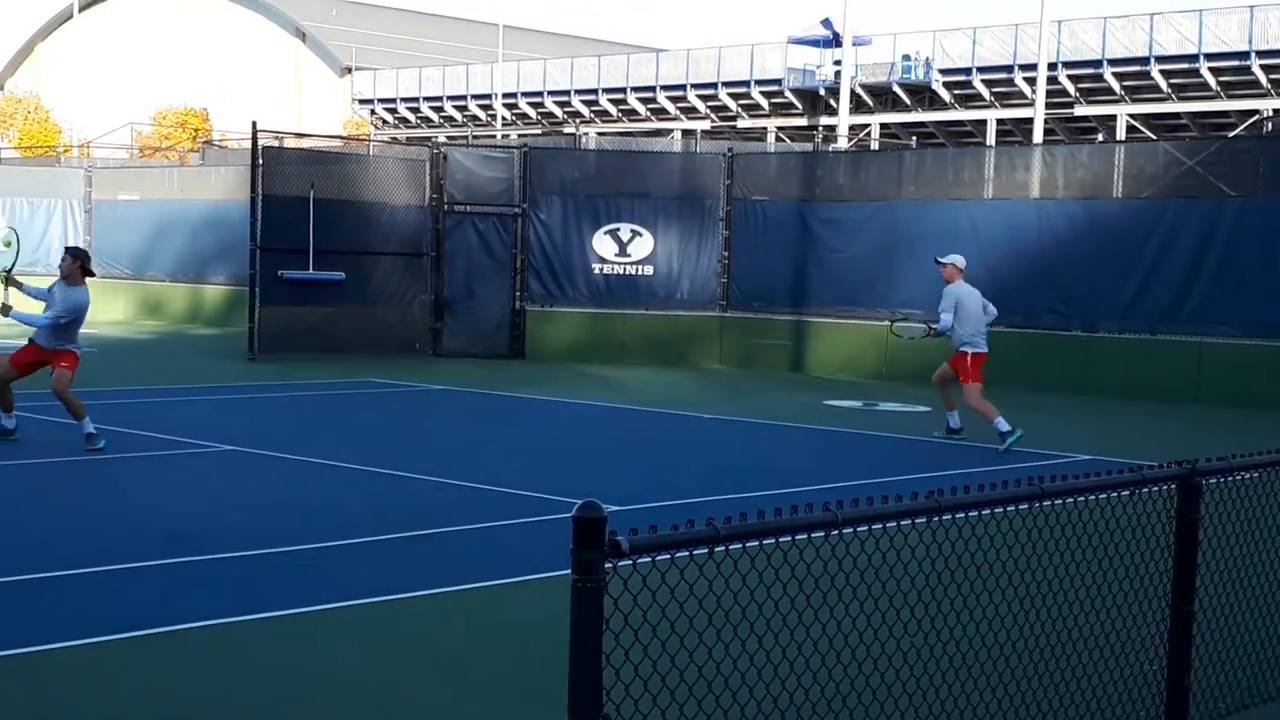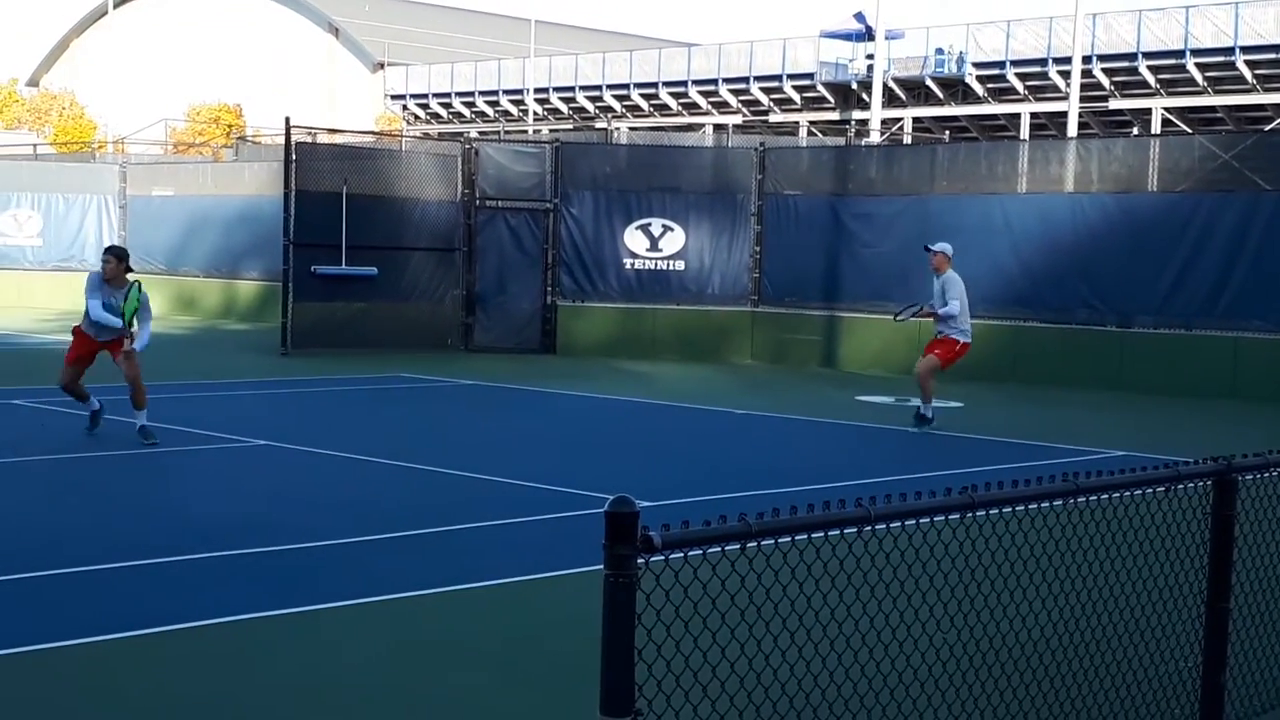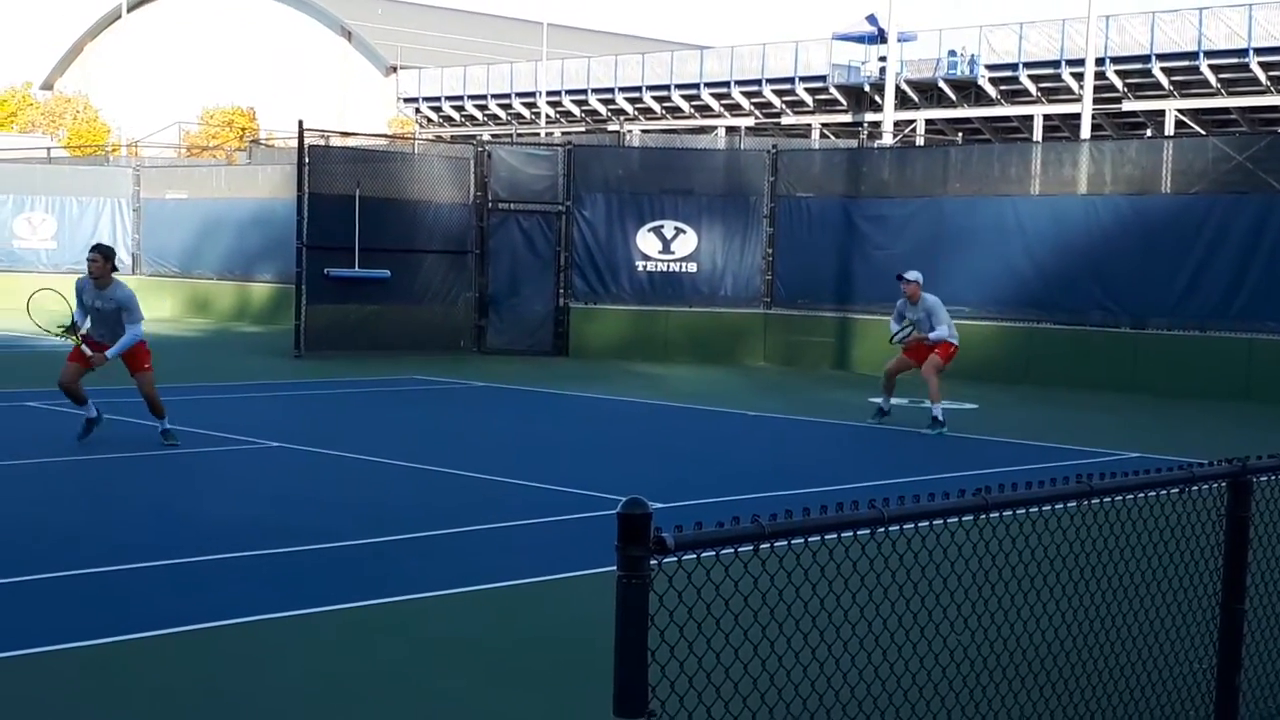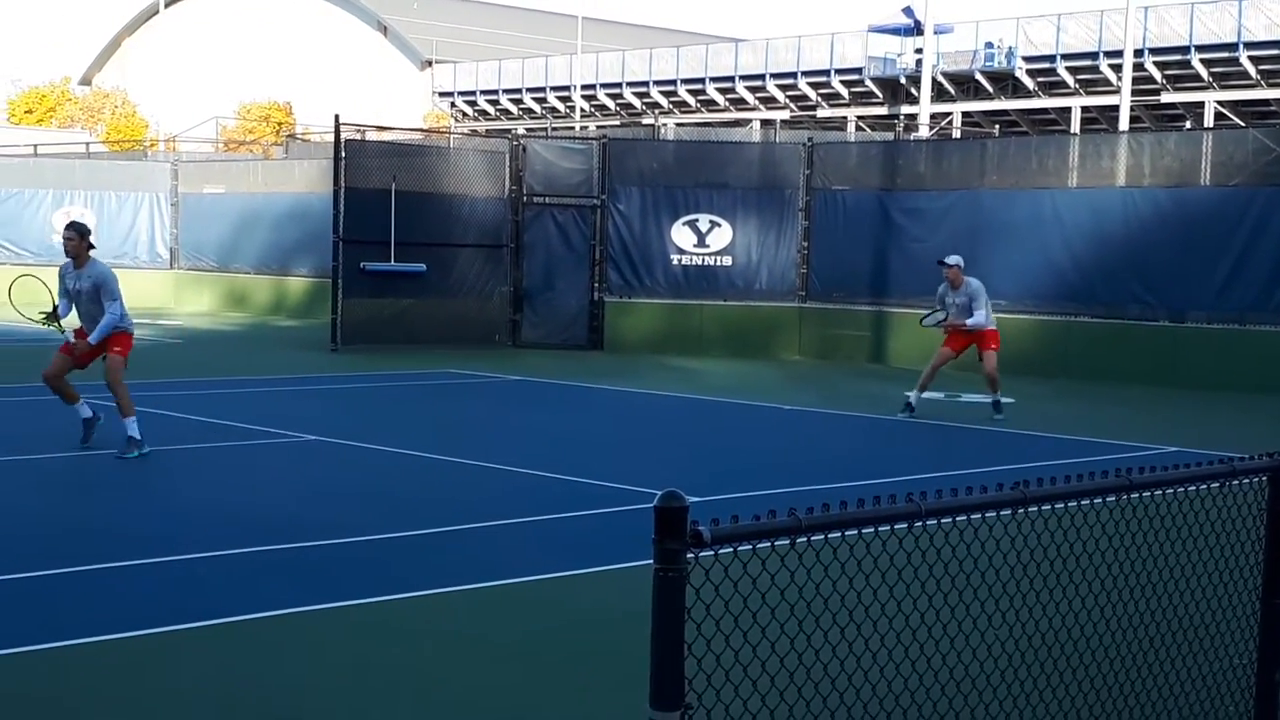
dt=0.3s
person 1, frame 1
left shoulder: (78, 299)
right shoulder: (63, 281)
left elbow: (44, 321)
right elbow: (46, 295)
right wrist: (19, 285)
left hip: (65, 350)
right hip: (38, 345)
left knee: (59, 389)
left ankle: (91, 433)
person 1, frame 2
left shoulder: (139, 296)
right shoulder: (94, 279)
left elbow: (146, 328)
right elbow: (94, 312)
left wrist: (134, 349)
right wrist: (122, 323)
left hip: (117, 338)
right hip: (88, 335)
left knee: (134, 376)
right knee: (66, 383)
left ankle: (142, 425)
right ankle: (95, 408)
person 1, frame 3
left shoulder: (125, 295)
right shoulder: (82, 284)
left elbow: (134, 334)
right elbow: (80, 309)
left wrist: (108, 356)
right wrist: (76, 326)
left hip: (128, 342)
right hip: (96, 339)
left knee: (148, 392)
right knee: (65, 382)
left ankle: (164, 427)
right ankle: (91, 414)
person 1, frame 4
left shoulder: (103, 274)
right shoulder: (65, 271)
left elbow: (113, 314)
right elbow: (65, 300)
left wrist: (90, 342)
right wrist: (58, 314)
left hip: (117, 331)
right hip: (88, 332)
left knee: (113, 378)
right knee: (50, 376)
left ankle: (134, 438)
right ankle: (88, 415)
person 2, frame 1
left shoulder: (951, 290)
right shoulder: (973, 291)
left elbow: (945, 324)
right elbow: (992, 313)
left wrist: (938, 331)
left hip: (970, 351)
right hip: (967, 350)
left knee: (972, 399)
right knee: (938, 379)
left ankle: (1008, 431)
right ankle: (954, 427)
person 2, frame 2
left shoulder: (951, 279)
right shoulder: (937, 279)
left elbow: (955, 309)
left wrist: (931, 313)
right wrist: (926, 311)
left hip: (956, 339)
right hip: (943, 336)
left knee: (921, 371)
right knee: (921, 371)
left ankle: (926, 416)
right ankle: (924, 412)
person 2, frame 3
left shoulder: (932, 303)
right shoulder: (902, 304)
left elbow: (943, 333)
right elbow: (895, 322)
left wrist: (919, 337)
right wrist: (903, 339)
left hip: (946, 342)
right hip: (924, 344)
left knee: (927, 370)
right knee: (889, 370)
left ankle: (938, 420)
right ankle: (884, 408)
person 2, frame 4
left shoulder: (975, 287)
right shoulder: (943, 289)
left elbow: (980, 319)
right elbow: (939, 309)
left wrist: (956, 323)
right wrist: (947, 324)
left hip: (985, 329)
right hip: (960, 330)
left knee: (990, 370)
right knee: (934, 365)
left ankle: (996, 400)
right ankle: (912, 403)
